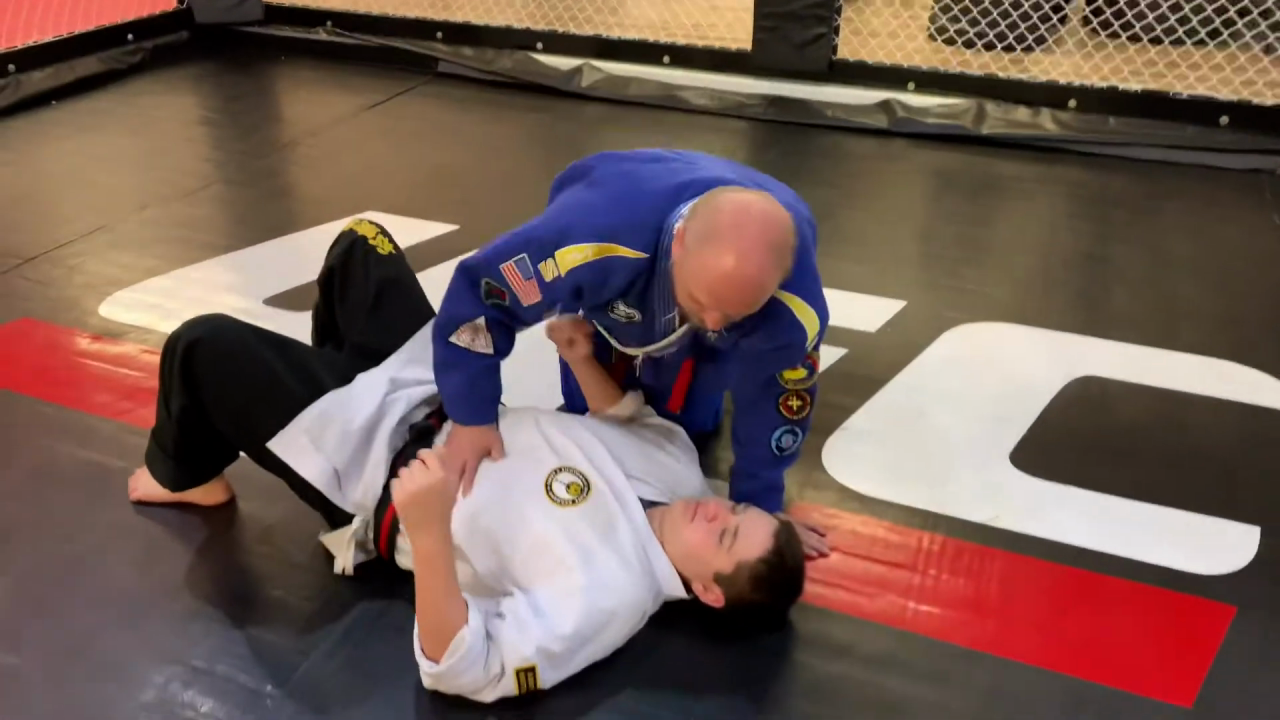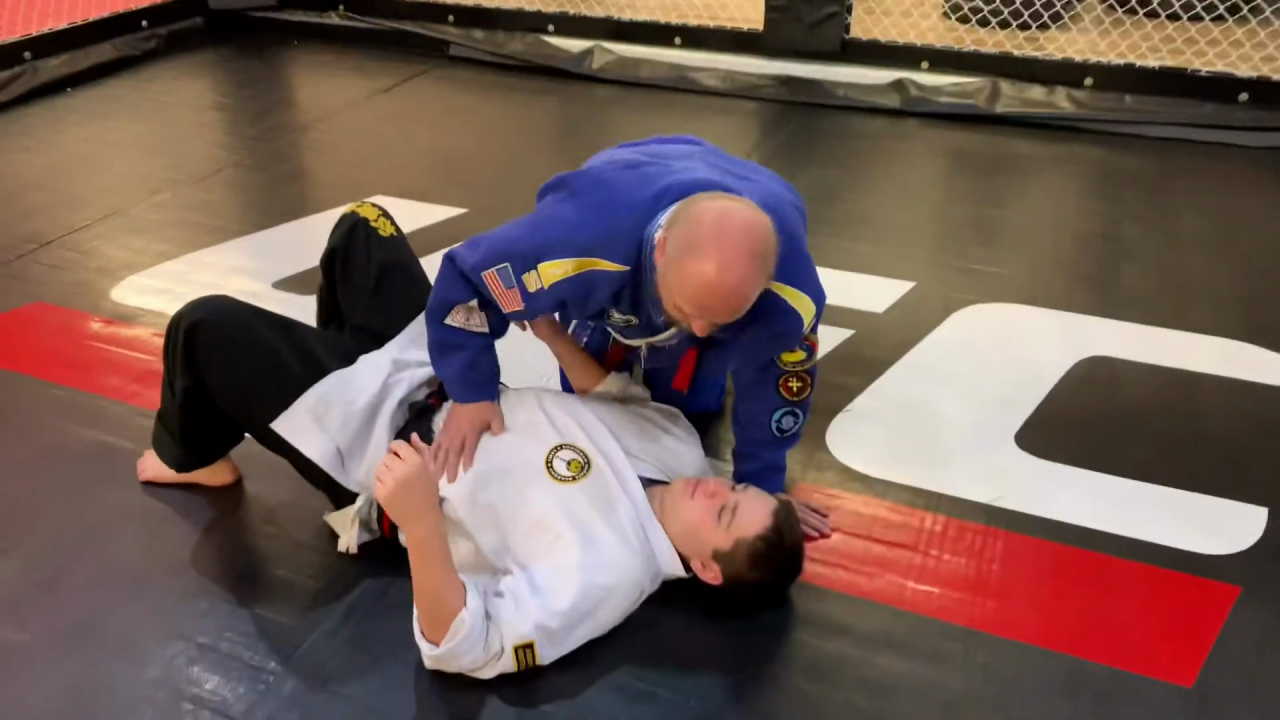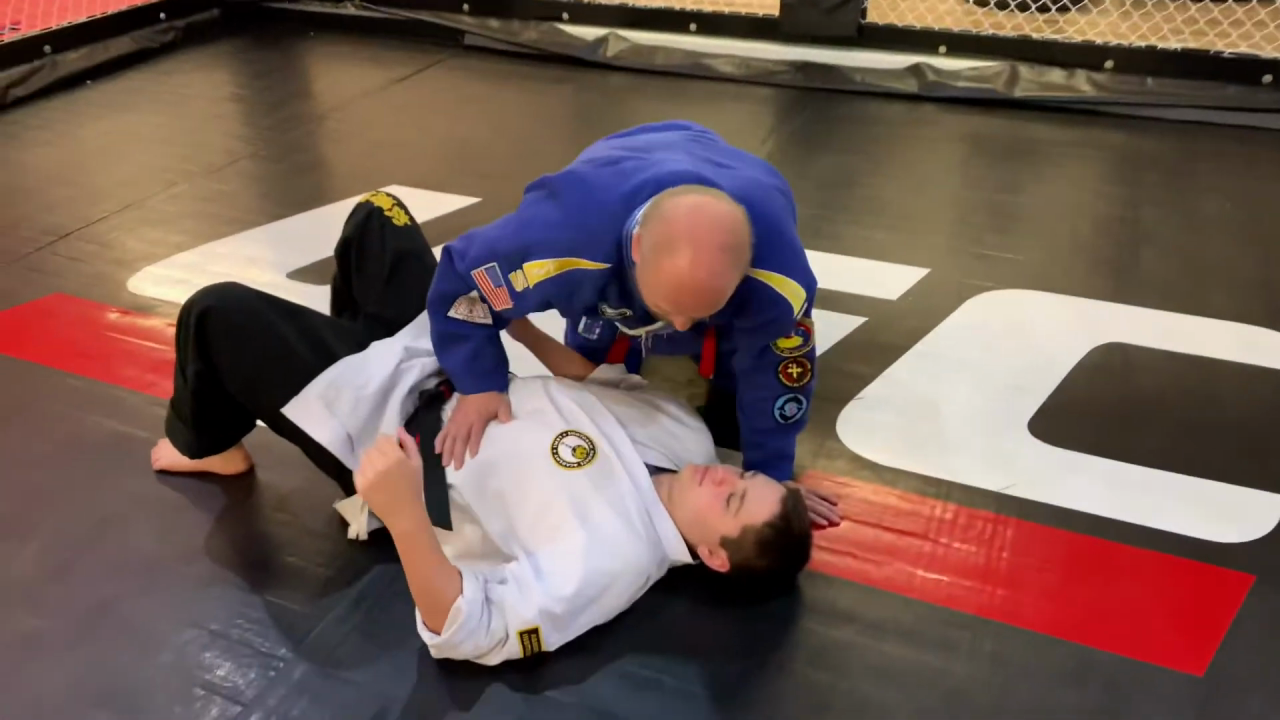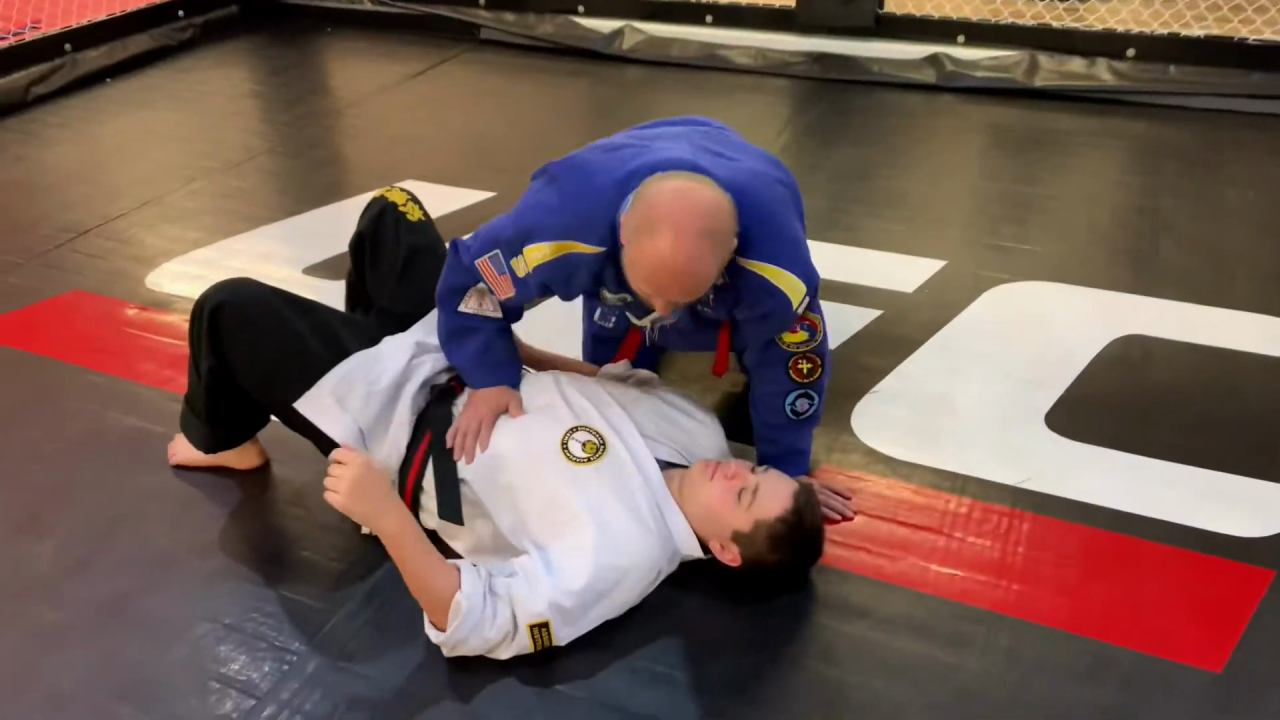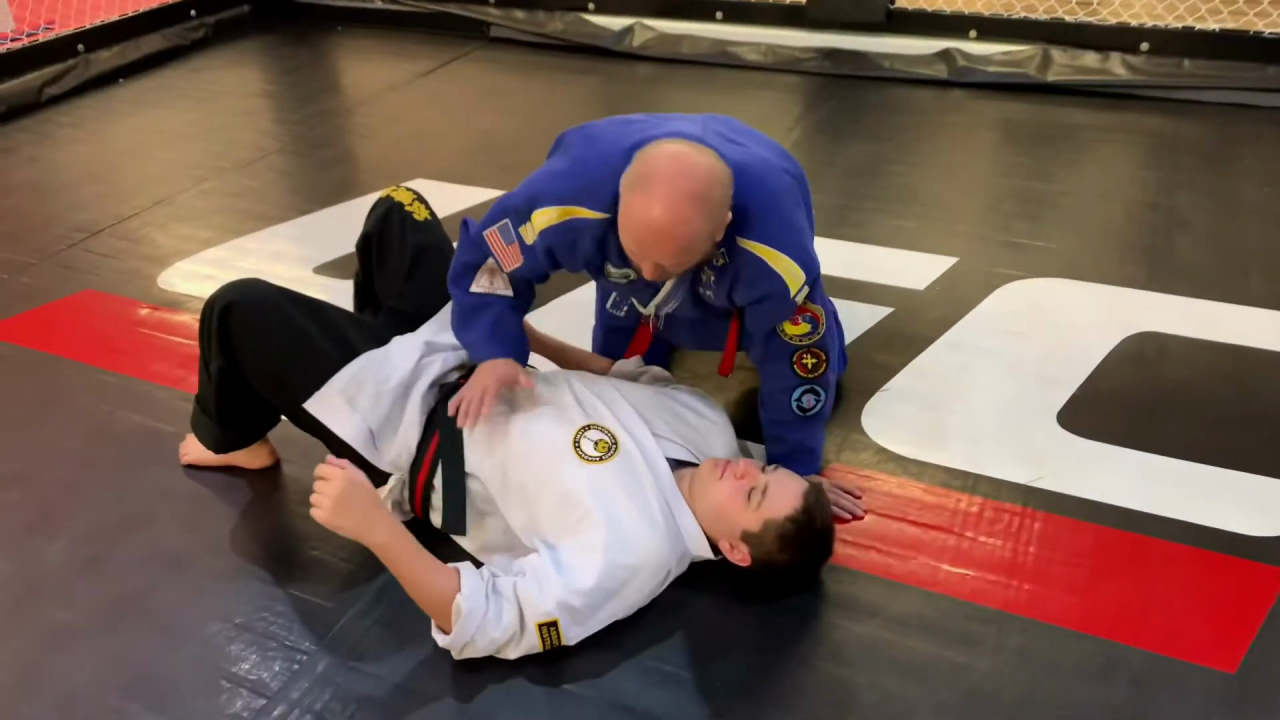
dt=0.2s
person 1, frame 1
left shoulder: (608, 595)
right shoulder: (677, 465)
left elbow: (458, 668)
right elbow: (623, 421)
left wrist: (429, 530)
right wrist: (582, 356)
left hip: (380, 472)
right hip: (441, 403)
left knee: (203, 346)
right knee: (361, 242)
left ankle: (185, 477)
right ankle: (332, 375)
person 1, frame 2
left shoulder: (606, 572)
right shoulder: (678, 448)
left elbow: (458, 646)
right elbow: (614, 399)
left wrist: (417, 520)
right wrist: (551, 330)
left hip: (380, 448)
right hip: (442, 385)
left knee: (205, 328)
right knee: (363, 225)
left ankle: (194, 458)
right ankle: (337, 360)
person 1, frame 3
left shoulder: (612, 559)
right shoulder: (686, 437)
left elbow: (462, 631)
right elbow: (611, 386)
left wrist: (401, 510)
right wrist: (526, 331)
left hip: (389, 433)
right hip: (453, 373)
left knee: (216, 314)
right knee: (377, 214)
left ankle: (207, 446)
right ankle: (351, 346)
person 1, frame 4
left shoulder: (623, 554)
right shoulder: (698, 431)
left elbow: (473, 625)
left wrist: (381, 512)
right wrist: (514, 348)
left hip: (408, 435)
right hip: (466, 371)
left knee: (229, 309)
right knee: (391, 209)
left ankle: (222, 441)
right ankle: (366, 342)
person 1, frame 5
left shoulder: (634, 552)
right shoulder: (710, 428)
left elbow: (480, 625)
right elbow: (634, 380)
left wrist: (375, 525)
right wrist: (536, 340)
left hip: (419, 440)
right hip: (476, 371)
left knee: (239, 310)
right knee: (396, 209)
left ankle: (230, 440)
right ankle: (380, 349)
person 2, frame 1
left shoulder: (793, 303)
right shoulder: (596, 230)
left elbow: (773, 406)
right elbow: (477, 289)
left wrist: (758, 511)
right wrist: (472, 416)
right hip: (605, 306)
left knee: (688, 431)
person 2, frame 2
left shoulder: (788, 289)
right shoulder: (578, 241)
left elbow: (775, 388)
right elbow: (463, 283)
left wrist: (759, 491)
right wrist: (472, 395)
left knee: (693, 413)
person 2, frame 3
left shoulder: (775, 273)
right shoulder: (563, 236)
left elbow: (778, 374)
right elbow: (463, 281)
left wrist: (769, 478)
right wrist: (480, 385)
person 2, frame 4
left shoulder: (774, 263)
right shoulder: (563, 222)
left elbow: (790, 369)
right elbow: (473, 276)
left wrist: (785, 472)
right wrist: (489, 380)
left knee: (798, 369)
person 2, frame 5
left shoulder: (775, 248)
right shoulder: (573, 191)
left elbow: (798, 362)
right elbow: (488, 255)
left wrist: (796, 472)
right wrist: (494, 354)
left hip: (753, 267)
left knee: (809, 376)
